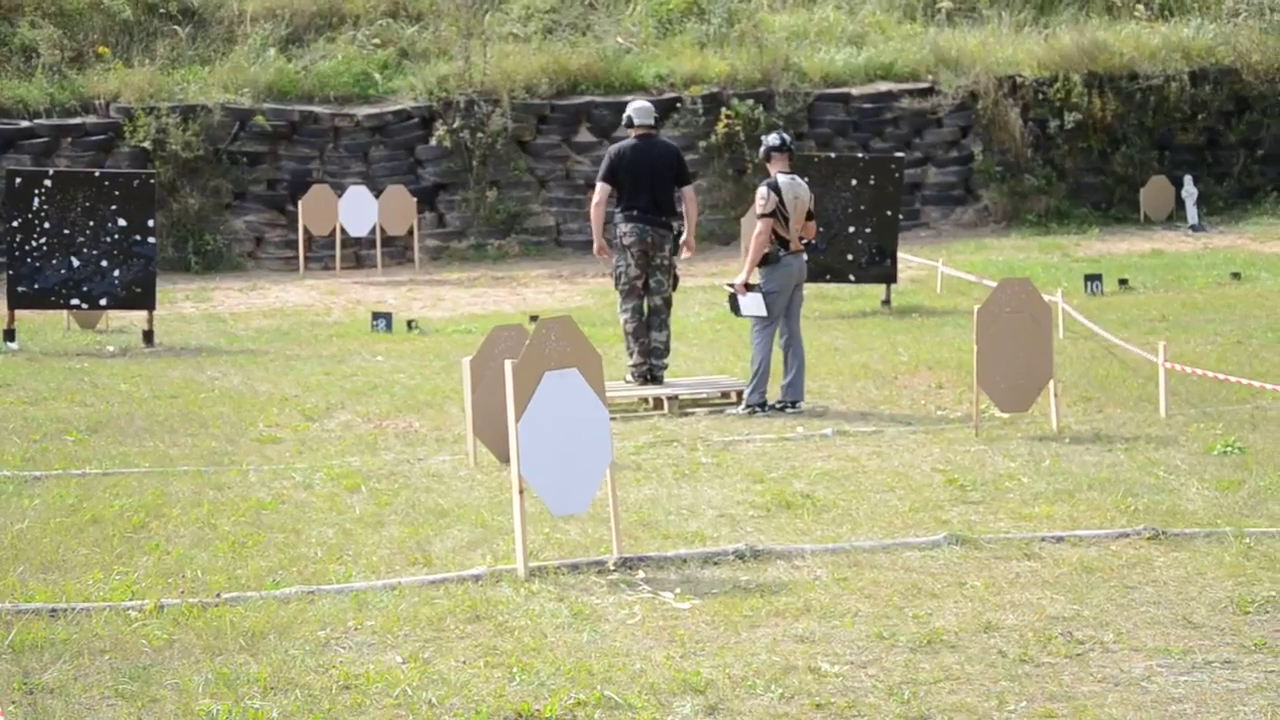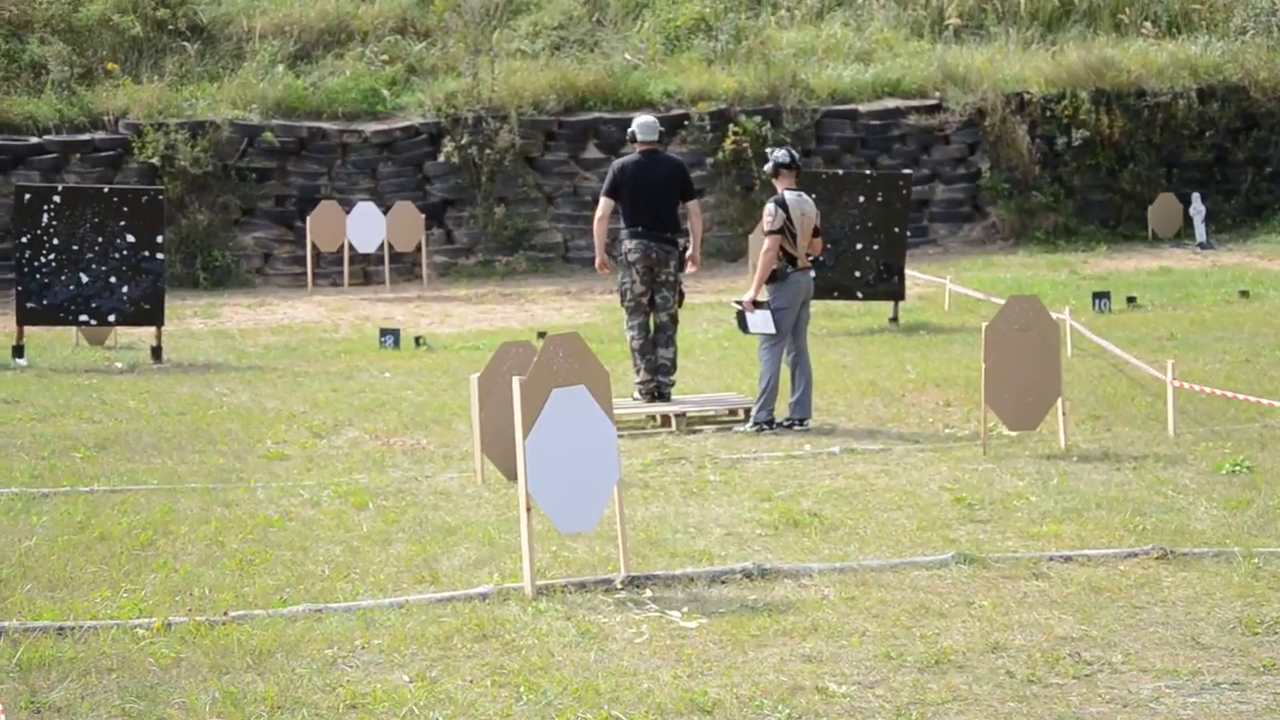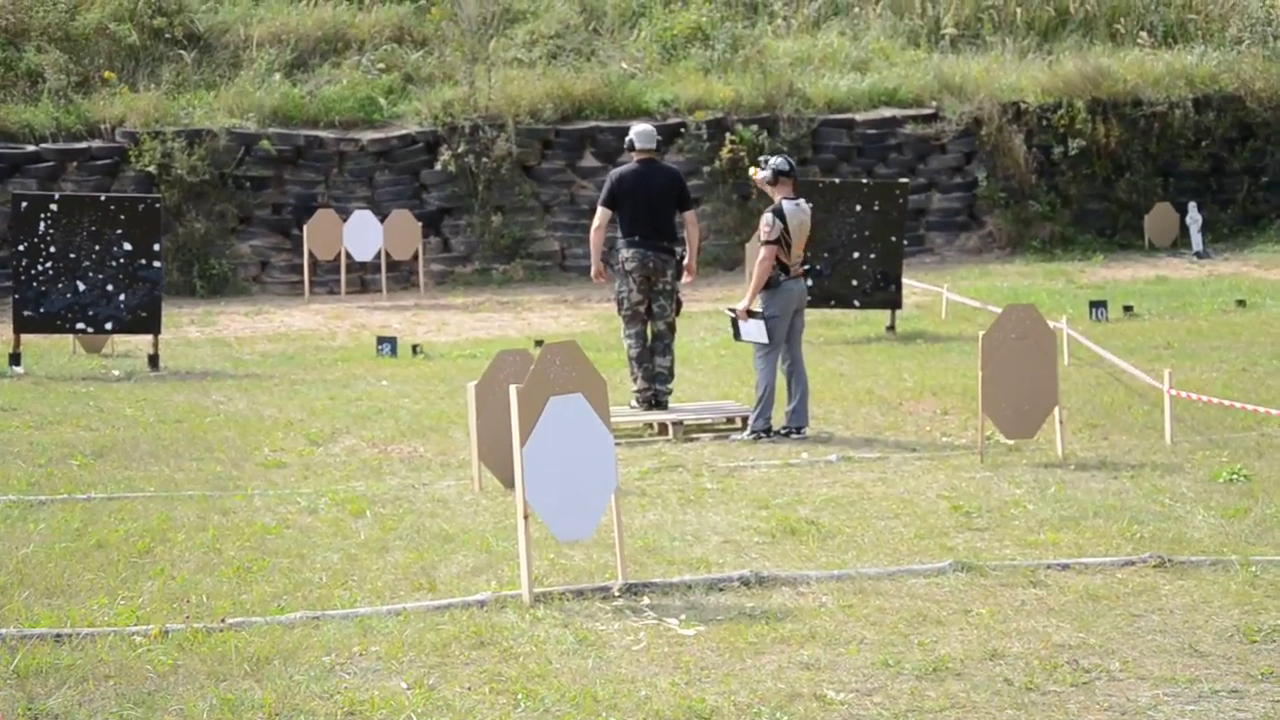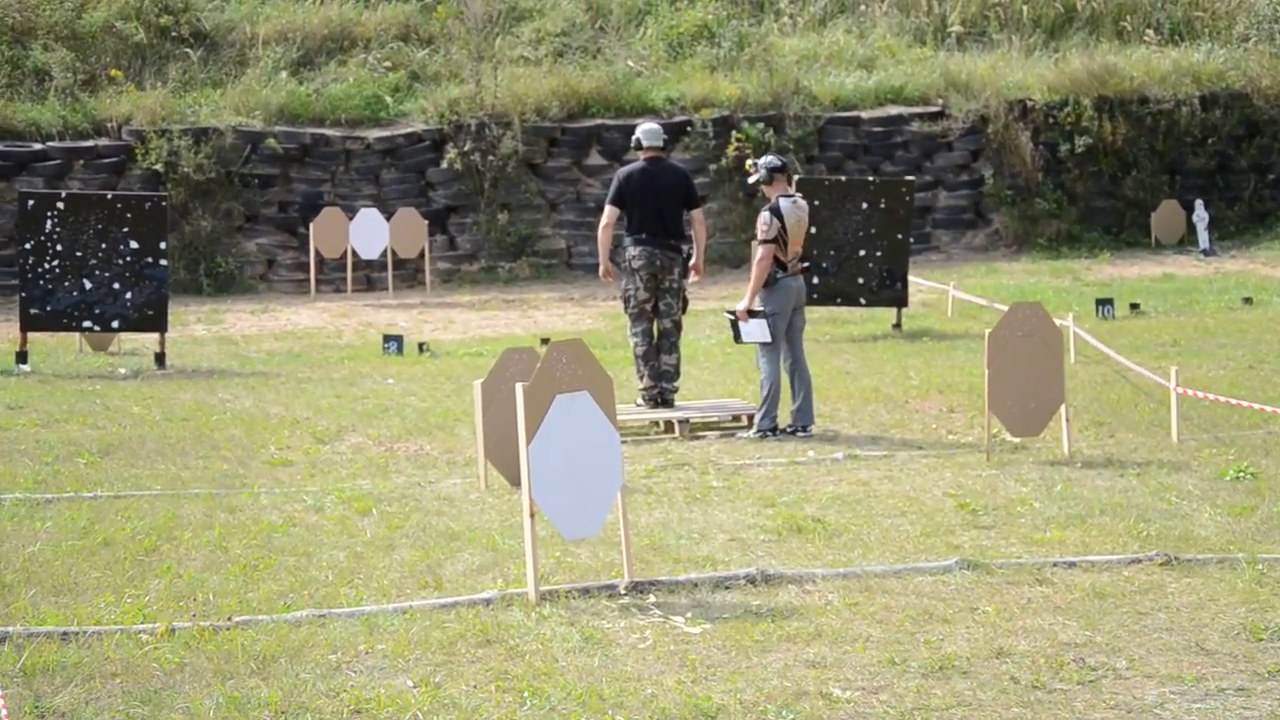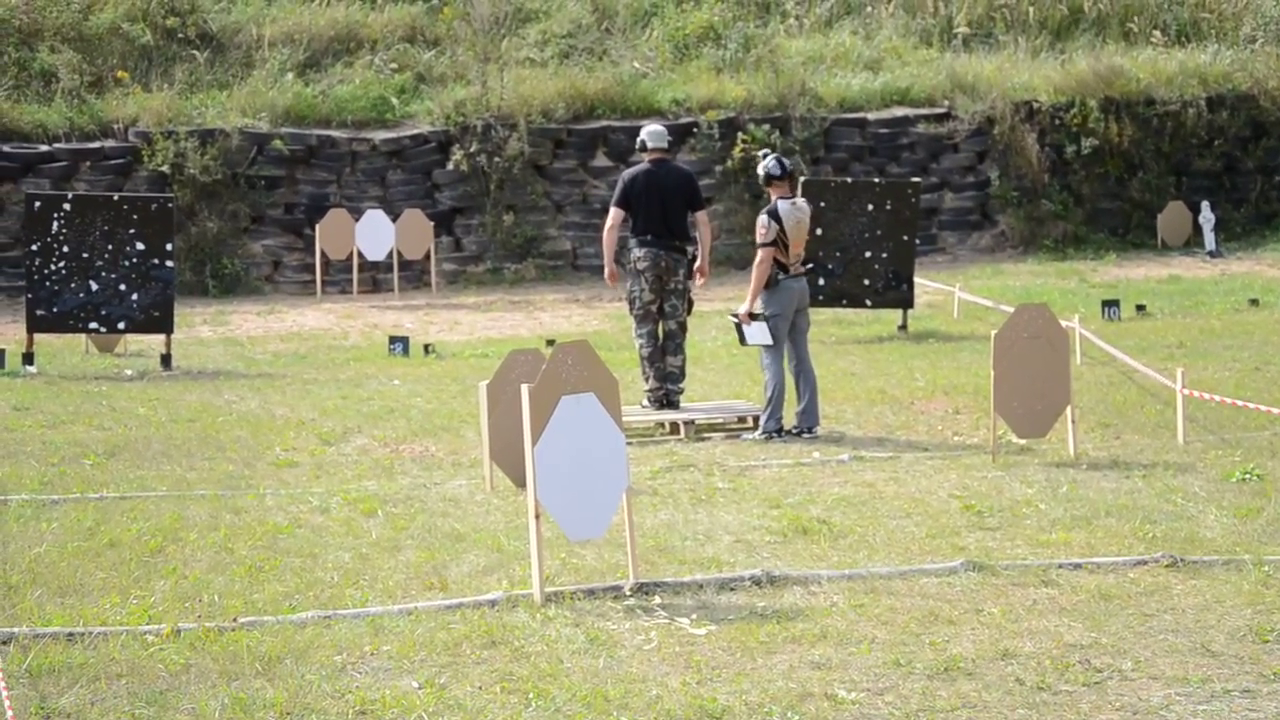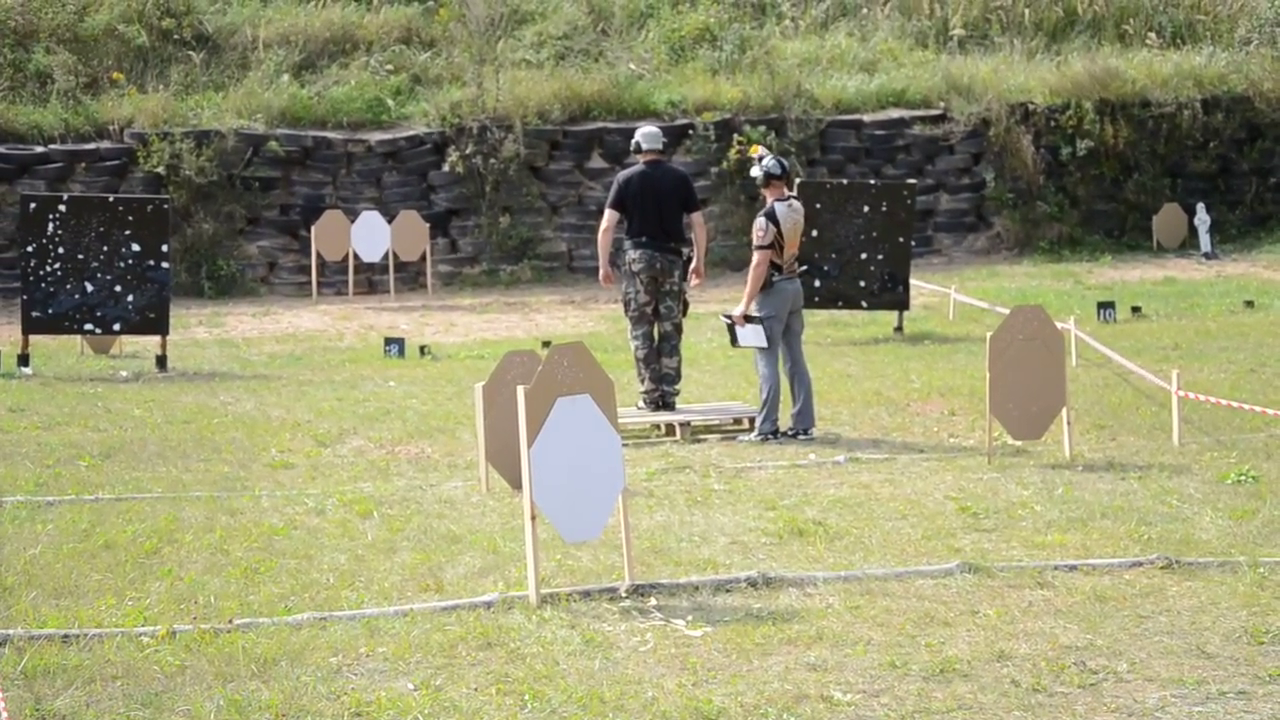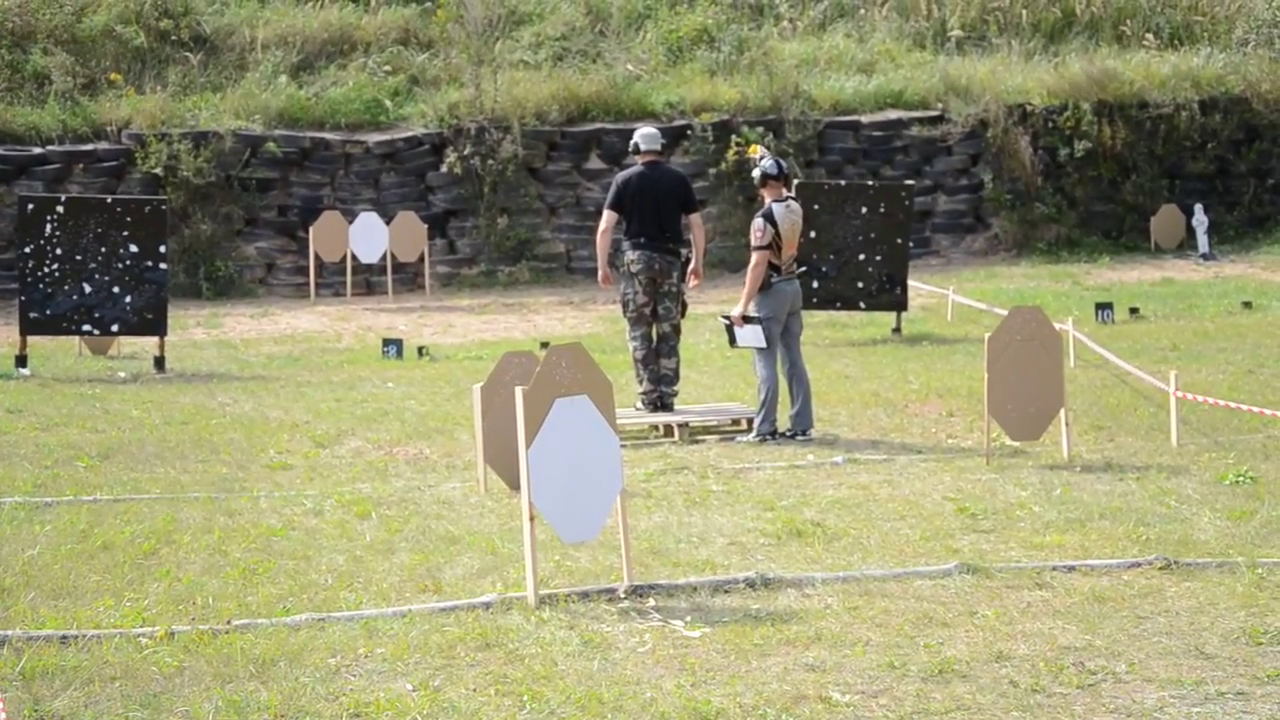
dt=0.7s
person 1, frame 1
left shoulder: (769, 188)
right shoulder: (803, 188)
left elbow: (761, 233)
right elbow: (810, 232)
left wrist: (745, 272)
left hip: (777, 265)
right hip: (798, 262)
left knee: (762, 330)
right knee: (791, 331)
left ankle: (755, 399)
right ankle: (792, 397)
person 1, frame 2
left shoulder: (776, 205)
right shoulder: (809, 204)
left elbow: (770, 249)
left wrist: (754, 289)
left hip: (784, 282)
right hip: (805, 279)
left knee: (771, 348)
right knee: (798, 348)
left ankle: (763, 417)
right ankle: (800, 414)
person 1, frame 3
left shoulder: (773, 214)
right shoulder: (803, 209)
left elbow: (766, 259)
left wrist: (748, 299)
right wrist: (764, 187)
left hip: (778, 290)
right hip: (798, 286)
left knee: (765, 357)
right knee: (793, 357)
left ankle: (759, 425)
right ankle: (796, 423)
person 1, frame 4
left shoulder: (770, 212)
right shoulder: (801, 205)
left elbow: (763, 259)
left wrist: (748, 299)
right wrist: (759, 169)
left hip: (776, 287)
right hip: (797, 283)
left knee: (769, 356)
right knee: (795, 355)
left ankle: (766, 424)
right ankle: (802, 421)
person 1, frame 5
left shoulder: (769, 215)
right shoulder: (803, 207)
left elbow: (763, 261)
left wrist: (748, 302)
right wrist: (776, 163)
left hip: (778, 289)
right hip: (800, 284)
left knee: (772, 358)
right knee: (800, 357)
left ankle: (771, 426)
right ankle: (808, 422)
person 1, frame 6
left shoulder: (766, 217)
right shoulder: (796, 206)
left elbow: (760, 264)
right elbow: (785, 192)
left wrist: (744, 304)
right wrist: (770, 160)
left hip: (772, 291)
right hip: (794, 286)
left knee: (767, 360)
right knee: (795, 358)
left ankle: (767, 428)
right ankle: (803, 424)
person 1, frame 7
left shoulder: (764, 217)
right shoulder: (795, 207)
left elbow: (758, 264)
right elbow: (784, 193)
left wrist: (743, 304)
right wrist: (770, 161)
left hip: (771, 292)
right hip: (793, 287)
left knee: (766, 361)
right knee: (794, 359)
left ankle: (766, 428)
right ankle: (802, 425)
person 2, frame 1
left shoulder: (617, 152)
right shoulder: (671, 151)
left elbow: (599, 200)
right elbow: (689, 197)
left wrist: (597, 238)
right wrist: (689, 234)
left hip: (629, 231)
right hip: (661, 231)
left knee: (631, 302)
right knee: (660, 303)
left ankle: (638, 369)
right ankle: (657, 368)
person 2, frame 2
left shoulder: (621, 167)
right shoulder: (676, 167)
left elbow: (602, 215)
right elbow: (694, 212)
left wrist: (600, 252)
right wrist: (695, 249)
left hip: (635, 247)
right hip: (668, 247)
left knee: (637, 319)
right knee: (666, 320)
left ankle: (646, 386)
right ankle: (664, 385)
person 2, frame 3
left shoulder: (618, 176)
right shoulder: (673, 176)
left elbow: (599, 224)
right elbow: (691, 222)
left wrist: (595, 261)
right wrist: (691, 258)
left hip: (632, 256)
right hip: (665, 257)
left knee: (635, 328)
right knee: (664, 329)
left ankle: (643, 394)
right ankle: (661, 394)
person 2, frame 4
left shoulder: (626, 175)
right shoulder: (680, 175)
left elbow: (607, 222)
right elbow: (698, 220)
left wrist: (604, 260)
right wrist: (698, 257)
left hip: (639, 254)
right hip: (672, 255)
left knee: (641, 326)
right knee: (670, 327)
left ankle: (649, 392)
right ankle: (667, 391)
person 2, frame 5
left shoulder: (631, 177)
right shoulder: (685, 177)
left elbow: (612, 224)
right elbow: (703, 222)
left wrist: (609, 263)
right wrist: (703, 259)
left hip: (643, 255)
right hip: (676, 256)
left knee: (646, 327)
right knee: (675, 328)
left ankle: (655, 392)
right ankle: (673, 392)
person 2, frame 6
left shoulder: (626, 178)
right shoulder: (680, 178)
left elbow: (607, 225)
right elbow: (699, 223)
left wrist: (603, 264)
right wrist: (699, 260)
left hip: (638, 257)
right hip: (671, 258)
left knee: (641, 329)
right knee: (671, 329)
left ankle: (651, 394)
right ankle: (668, 394)
person 2, frame 7
left shoulder: (625, 180)
right shoulder: (678, 179)
left elbow: (605, 227)
right elbow: (697, 224)
left wrist: (602, 265)
right wrist: (697, 261)
left hip: (637, 258)
right hip: (670, 259)
left knee: (640, 329)
right knee: (669, 330)
left ankle: (649, 395)
right ankle: (667, 395)
